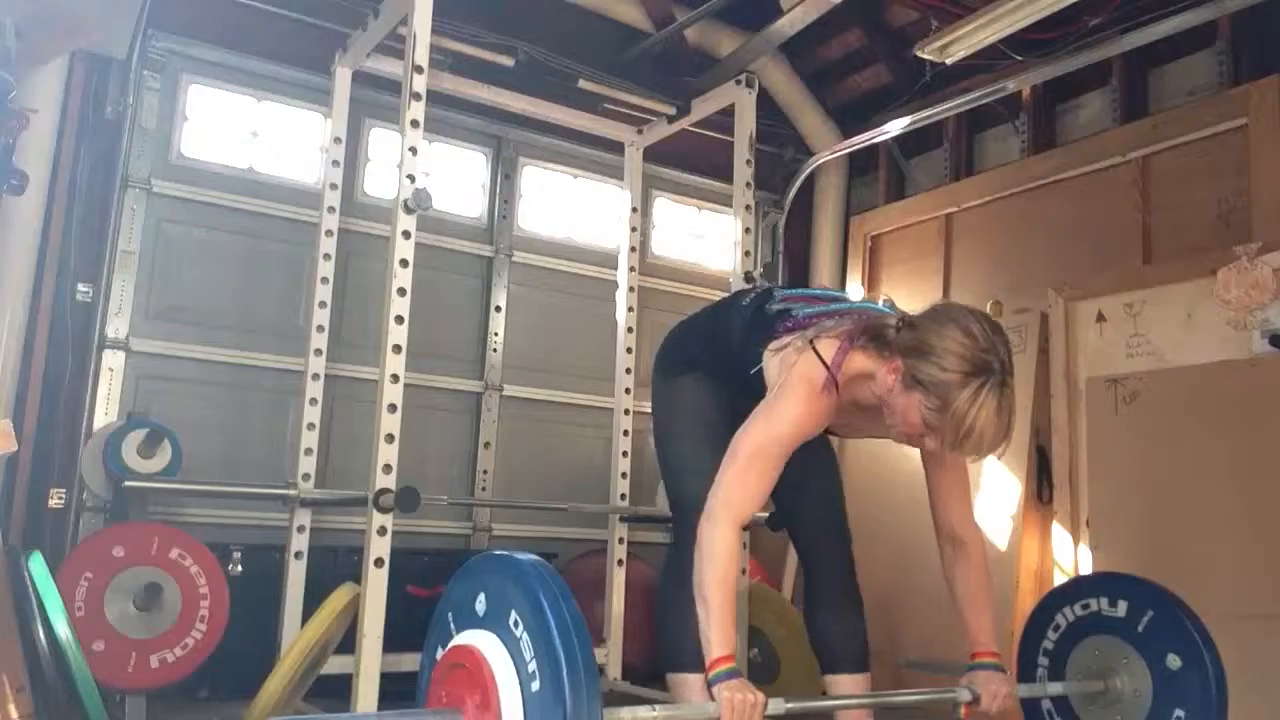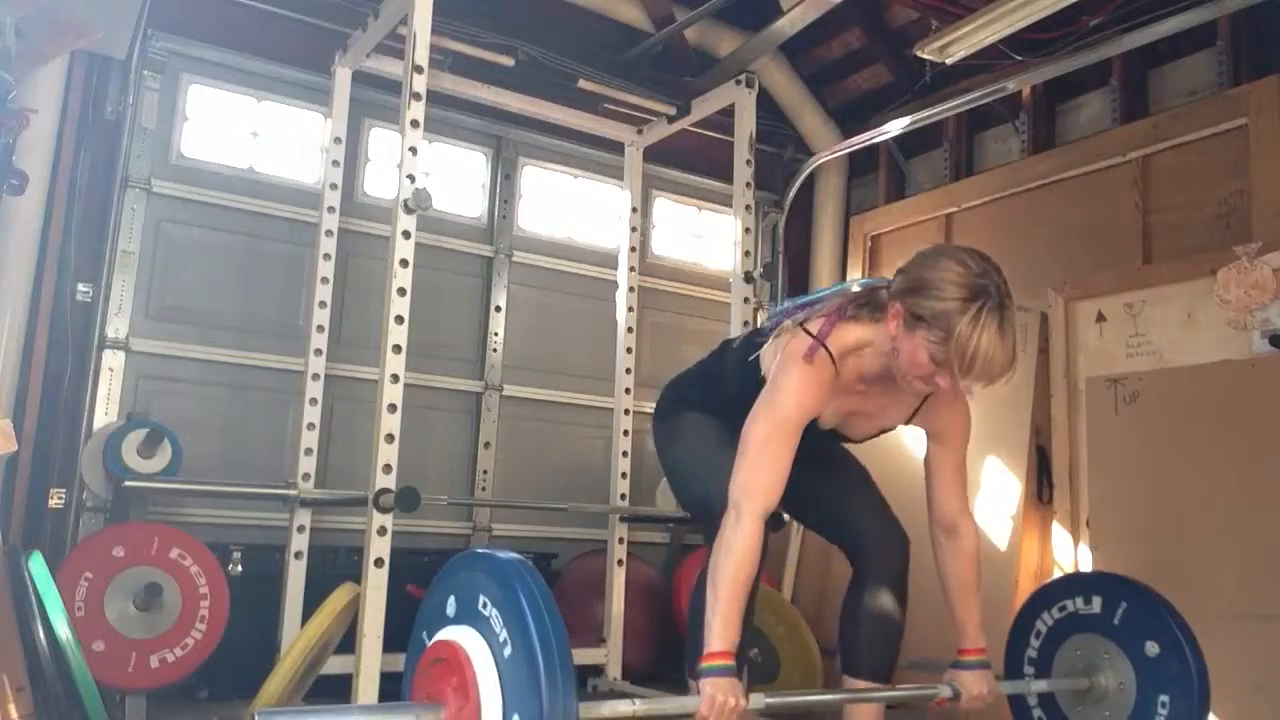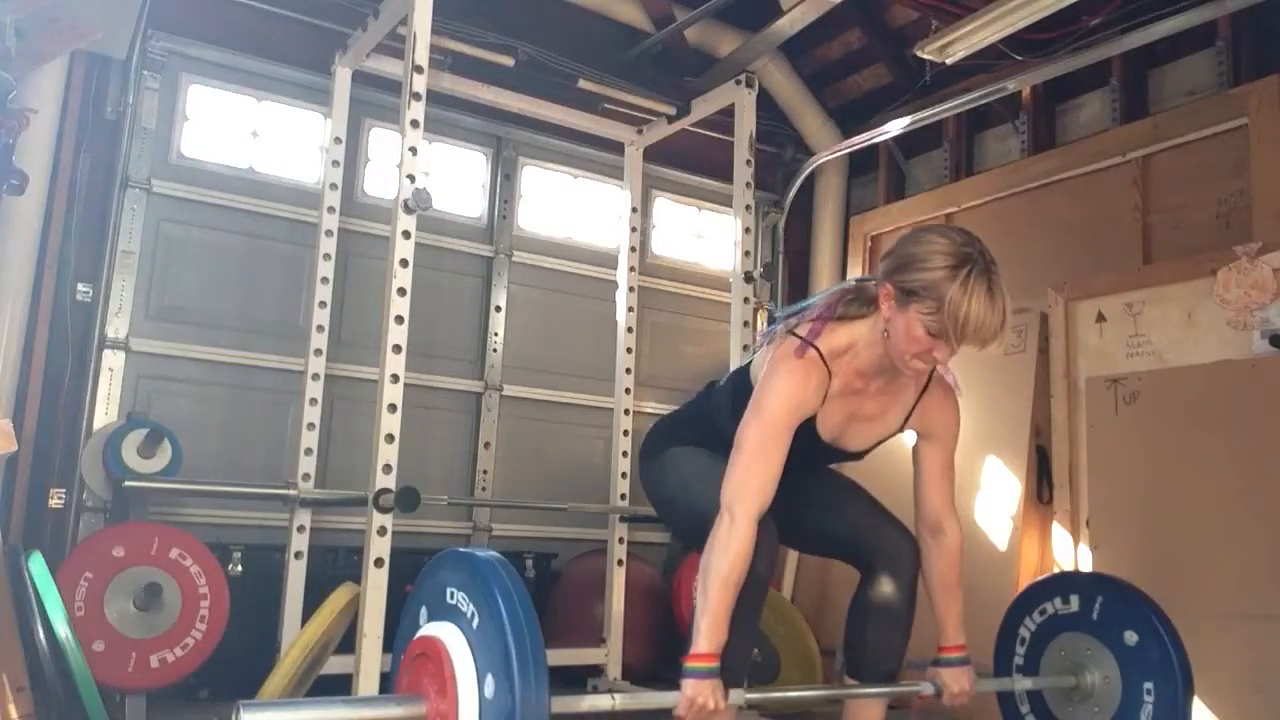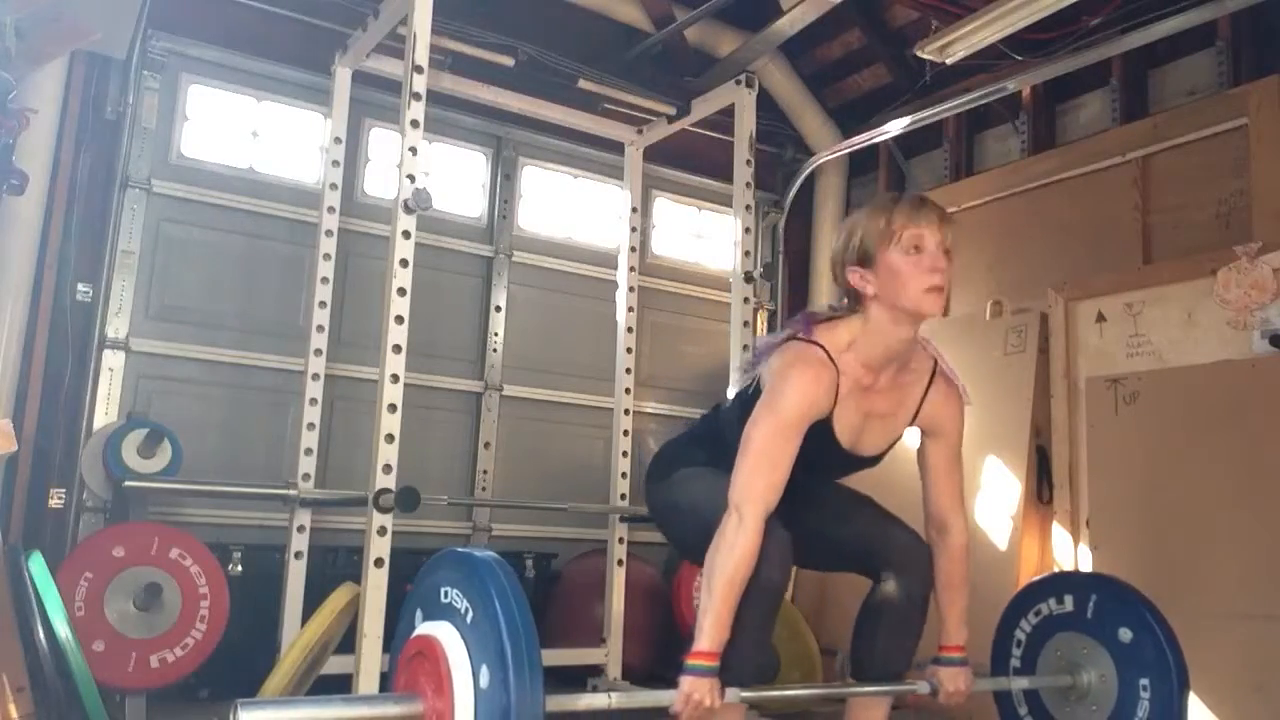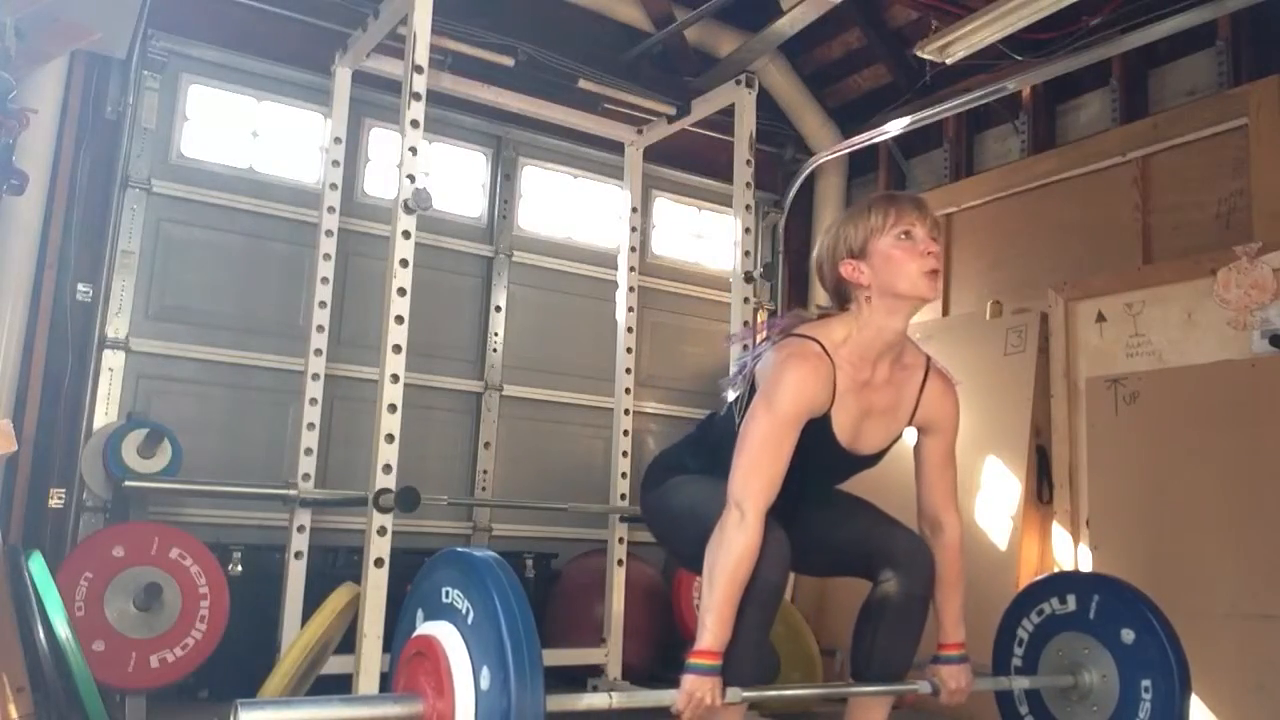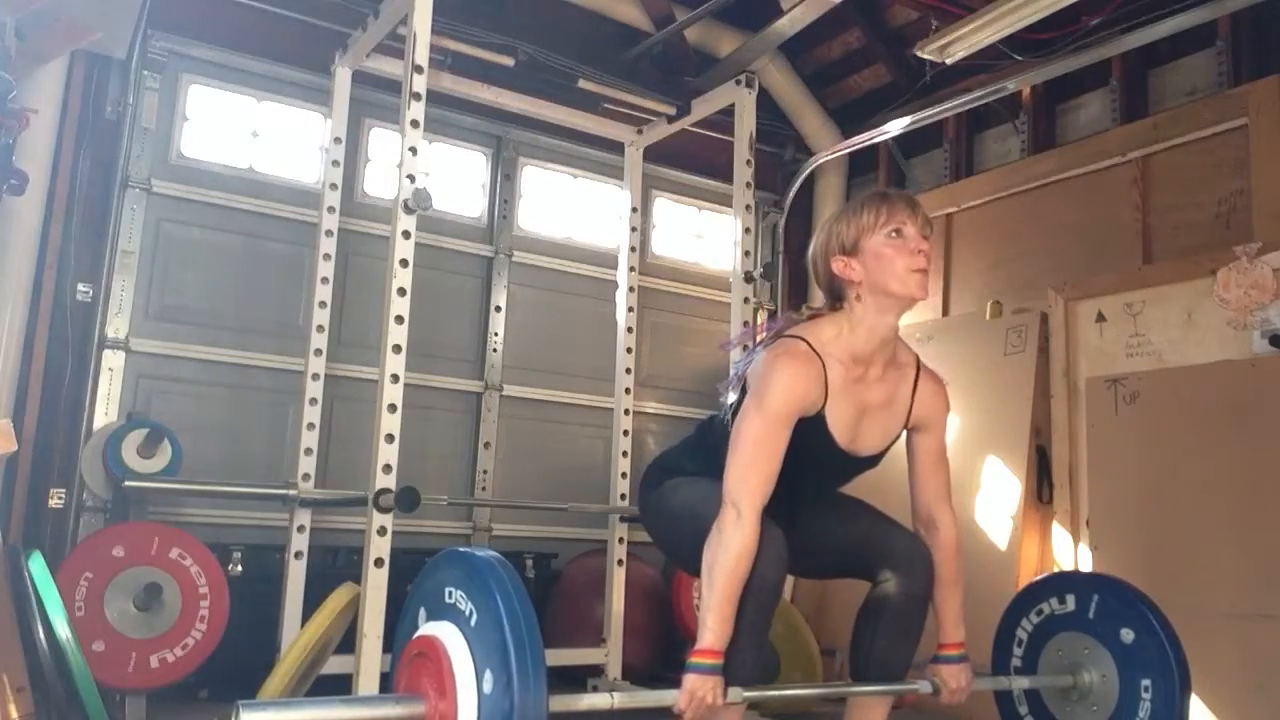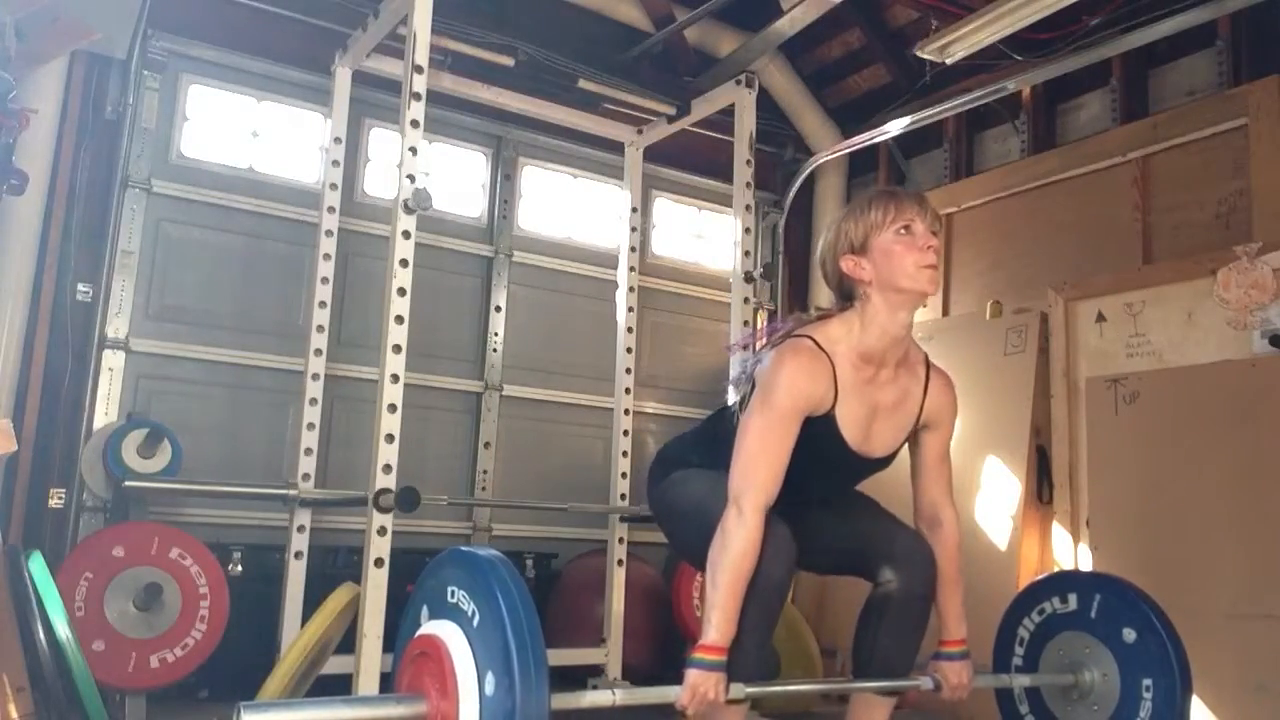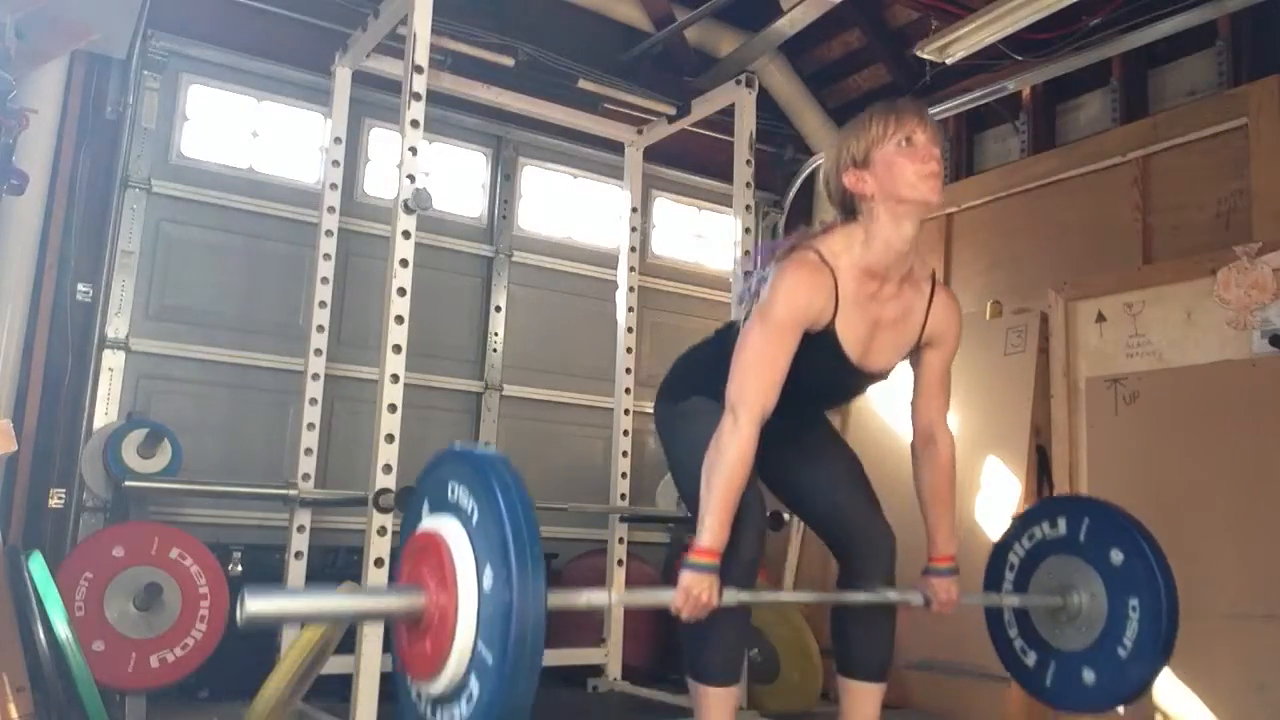
dt=0.5s
person 1, frame 1
left shoulder: (932, 393)
right shoulder: (815, 380)
left elbow: (960, 537)
right elbow: (720, 518)
left wrist: (986, 658)
right wrist: (722, 671)
left hip: (763, 385)
right hip: (700, 367)
left knee: (827, 545)
right knee: (700, 517)
person 1, frame 2
left shoulder: (942, 404)
right shoulder: (814, 361)
left elbow: (953, 527)
right elbow: (746, 512)
left wrist: (972, 654)
right wrist: (717, 664)
left hip: (801, 441)
right hip: (701, 418)
left knee: (885, 549)
right knee: (745, 539)
person 1, frame 3
left shoulder: (933, 400)
right shoulder: (804, 363)
left elbow: (939, 528)
right elbow: (738, 515)
left wrist: (953, 652)
right wrist: (701, 662)
left hip: (791, 471)
right hip: (688, 453)
left knee: (895, 553)
right knee: (752, 544)
person 1, frame 4
left shoulder: (937, 393)
right shoulder: (811, 367)
left elbow: (948, 525)
right elbow: (744, 517)
left wrist: (953, 651)
right wrist: (702, 660)
left hip: (795, 492)
right hip: (696, 475)
left knee: (908, 559)
right knee: (766, 550)
person 1, frame 5
left shoulder: (932, 391)
right shoulder: (805, 364)
left elbow: (942, 522)
right elbow: (743, 514)
left wrist: (952, 648)
right wrist: (705, 658)
left hip: (795, 499)
right hip: (691, 485)
left knee: (907, 559)
right knee: (764, 552)
person 1, frame 6
left shoulder: (923, 390)
right shoulder: (795, 364)
left elbow: (937, 520)
right elbow: (739, 514)
left wrist: (952, 648)
right wrist: (707, 656)
left hip: (793, 504)
right hip: (689, 490)
left knee: (907, 559)
right knee: (760, 552)
person 1, frame 7
left shoulder: (933, 390)
right shoulder: (804, 364)
left elbow: (939, 518)
right elbow: (745, 512)
left wrist: (953, 645)
right wrist: (710, 653)
right hip: (698, 479)
left knee: (909, 559)
right knee: (768, 551)
person 1, frame 8
left shoulder: (936, 306)
right shoulder: (808, 277)
left elbow: (933, 437)
right elbow: (740, 422)
left wrist: (942, 561)
right wrist: (703, 556)
left hip: (796, 420)
right hip: (704, 402)
left knee: (873, 548)
right knee: (736, 548)
